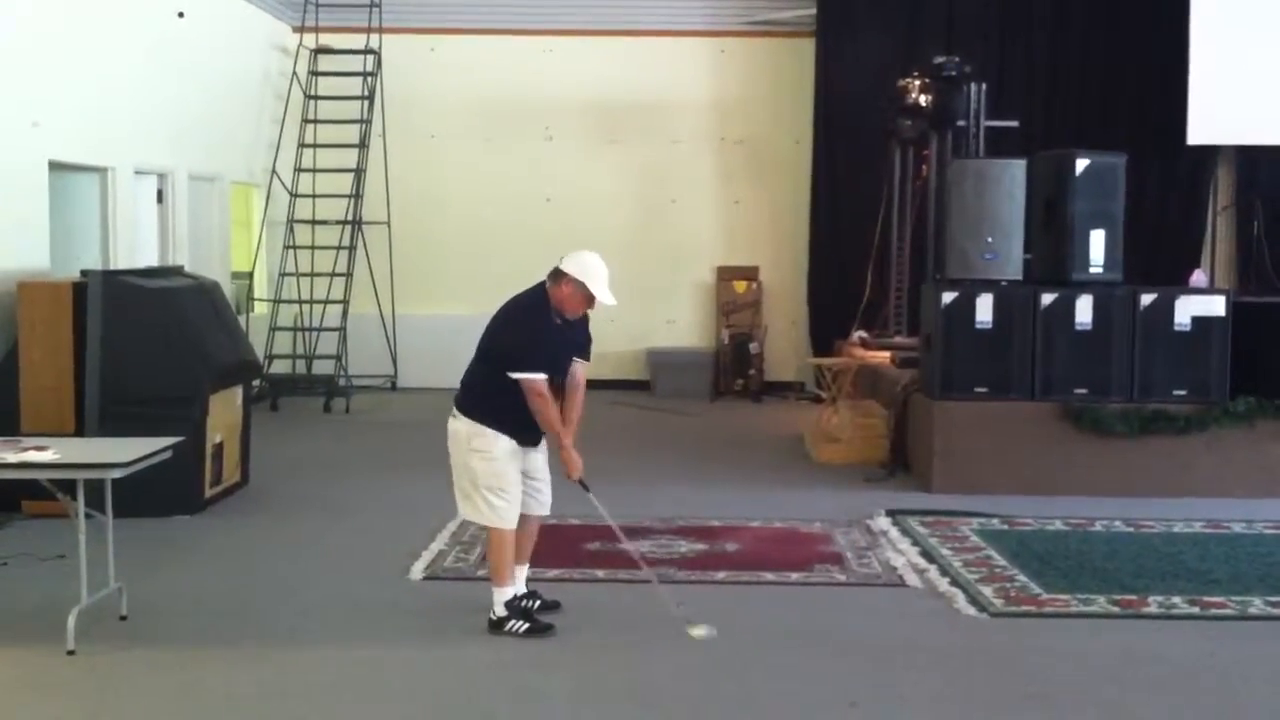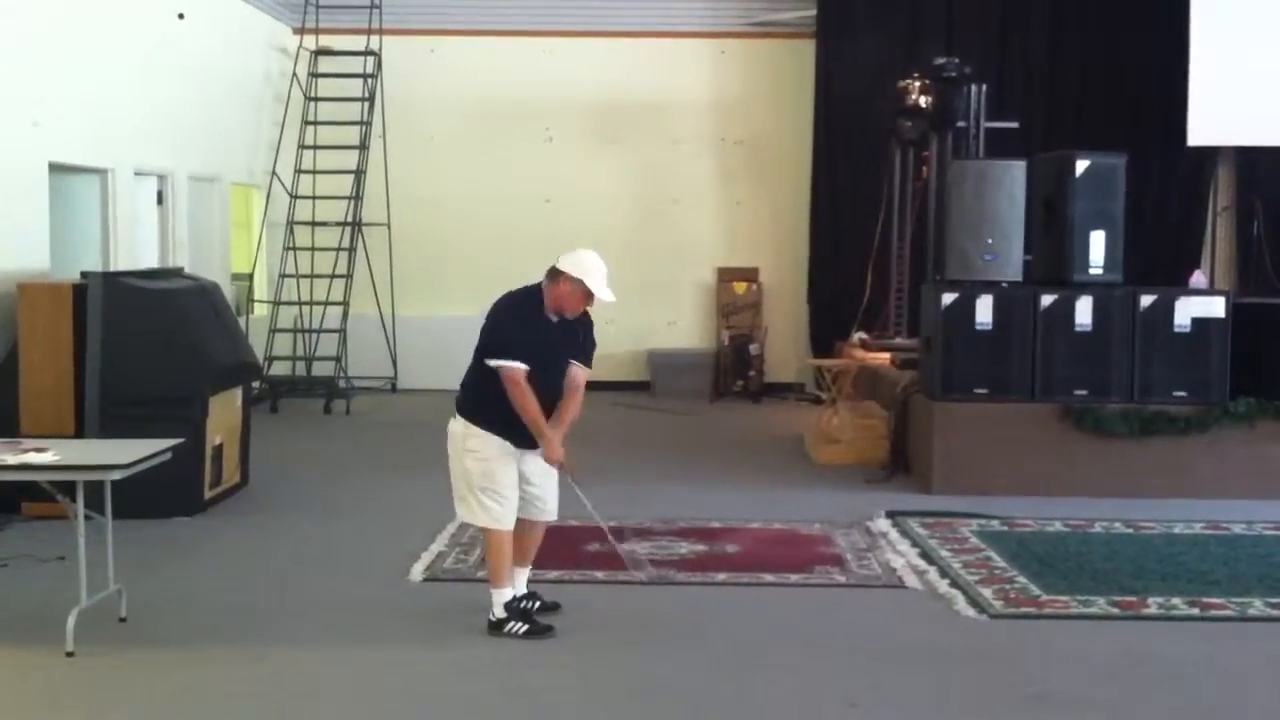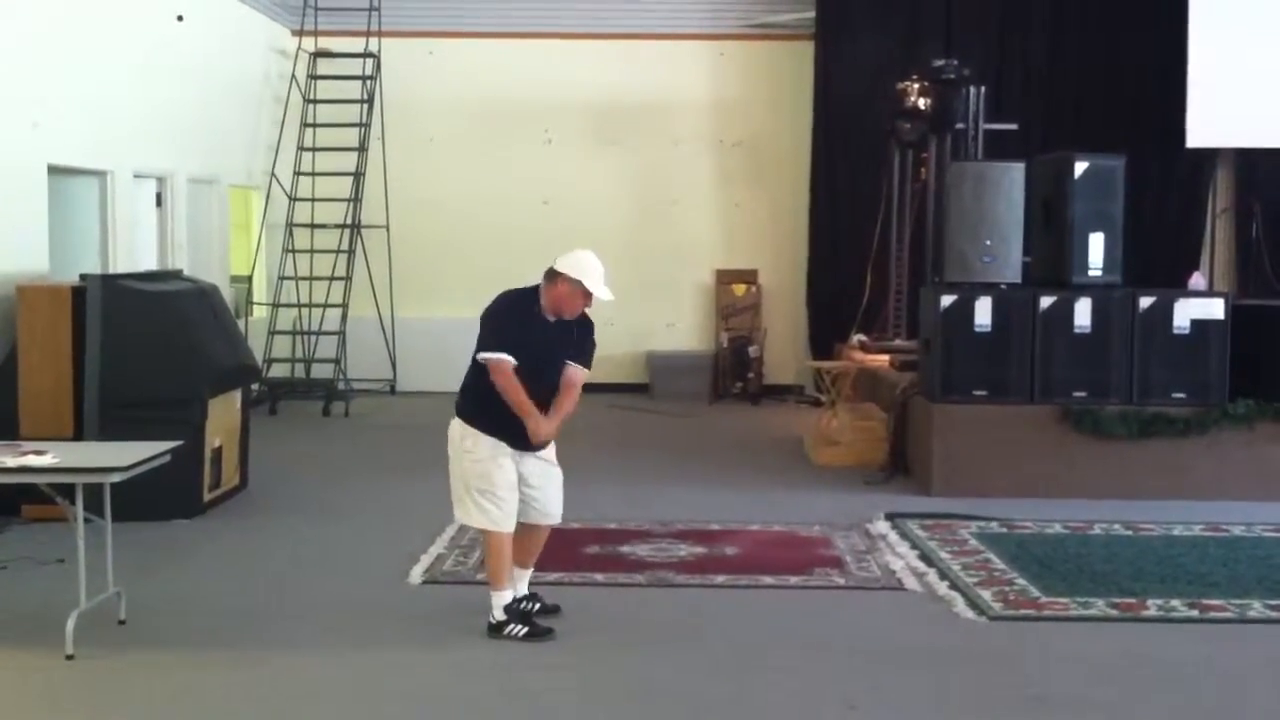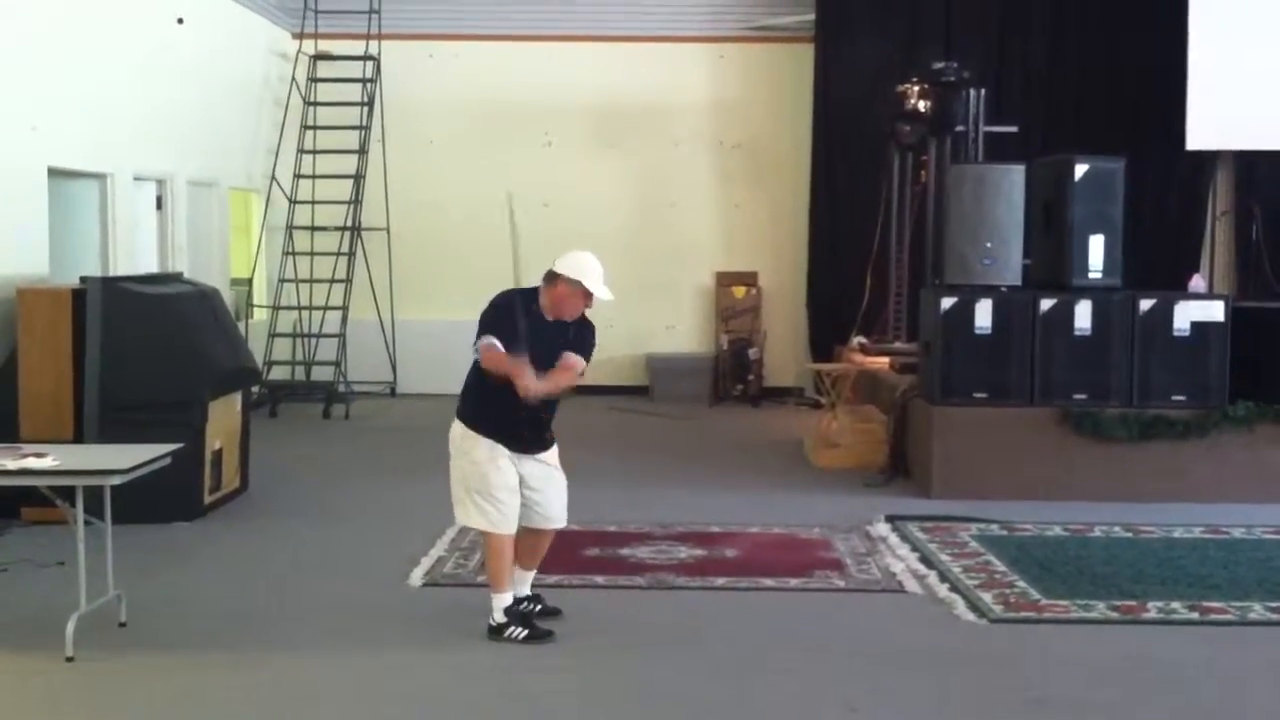
dt=0.1s
person 1, frame 1
left shoulder: (573, 321)
right shoulder: (524, 317)
left elbow: (575, 382)
right elbow: (537, 392)
left wrist: (567, 437)
right wrist: (565, 448)
left hip: (525, 431)
right hip: (486, 428)
left knee: (531, 509)
right knee: (503, 516)
left ankle: (517, 591)
right ankle: (503, 610)
person 1, frame 2
left shoulder: (581, 325)
right shoulder: (512, 309)
left elbow: (575, 384)
right elbow: (514, 381)
left wrist: (557, 434)
right wrist: (545, 436)
left hip: (530, 435)
right hip: (484, 430)
left knee: (538, 513)
right knee: (500, 519)
left ankle: (518, 592)
right ankle: (501, 611)
person 1, frame 3
left shoulder: (580, 327)
right shoulder: (508, 308)
left elbow: (572, 383)
right elbow: (501, 372)
left wrist: (550, 425)
right wrist: (532, 418)
left hip: (532, 437)
right hip: (484, 432)
left knee: (541, 516)
right knee: (500, 521)
left ankle: (518, 594)
right ankle: (501, 613)
person 1, frame 4
left shoulder: (581, 330)
right shoulder: (507, 306)
left elbow: (571, 371)
right elbow: (487, 356)
left wrist: (537, 385)
right wrist: (516, 371)
left hip: (537, 442)
right hip: (484, 435)
left knee: (547, 520)
right knee: (501, 524)
left ankle: (520, 594)
right ankle: (501, 615)
